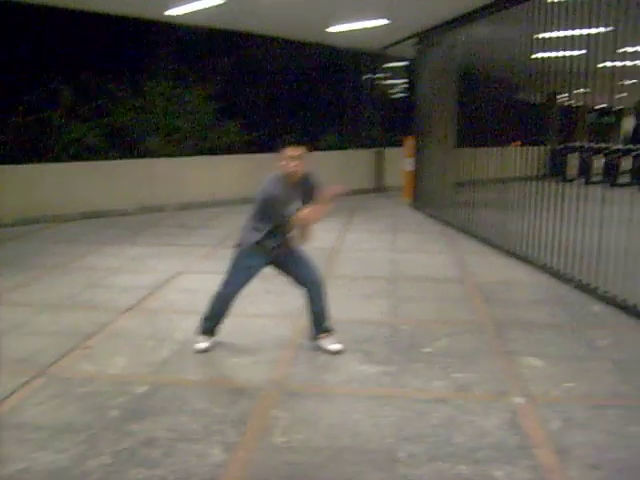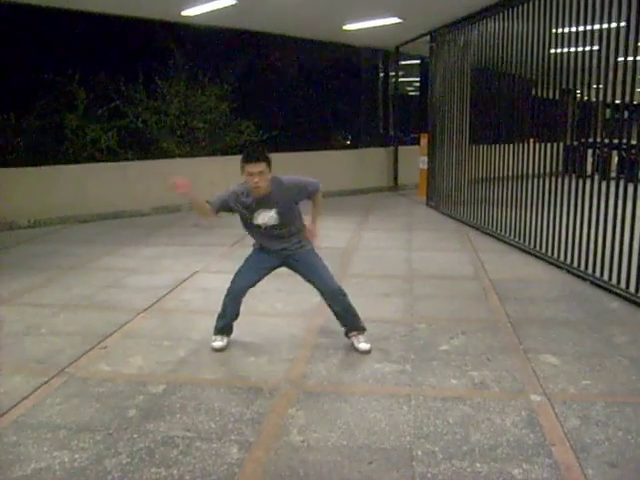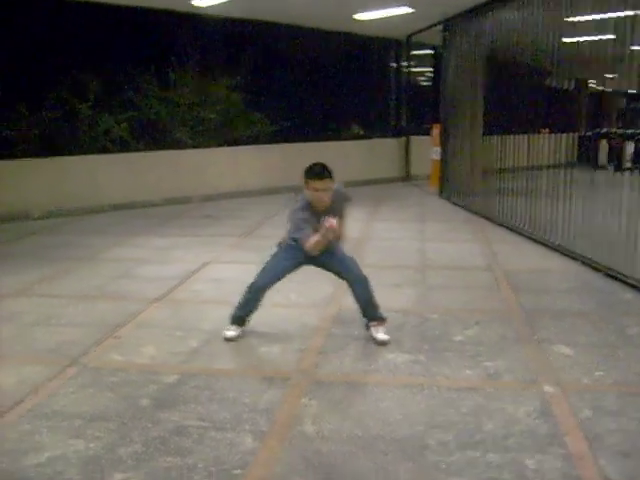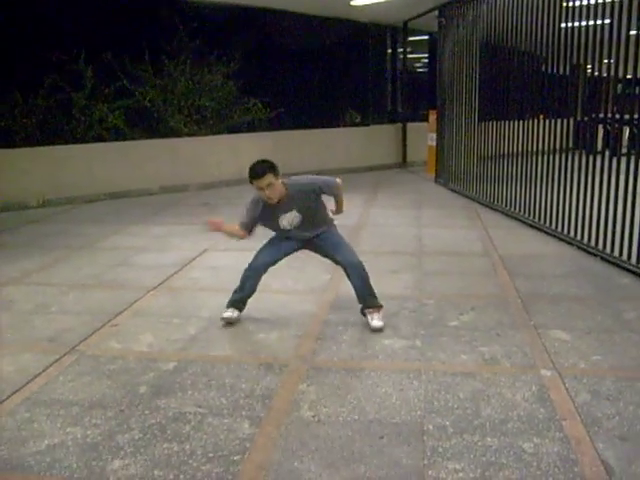
dt=0.4s
person 1, frame 1
left shoulder: (307, 179)
right shoulder: (273, 190)
left elbow: (314, 207)
right elbow: (298, 219)
left wrist: (301, 233)
right wrist: (325, 200)
left hip: (283, 245)
right hip: (255, 247)
left knee: (314, 282)
right knee: (227, 291)
left ankle: (321, 332)
right ankle: (206, 332)
person 1, frame 2
left shoulder: (289, 185)
right shoulder: (237, 196)
left elbow: (316, 188)
right elbow: (208, 211)
left wrist: (313, 223)
right wrist: (189, 194)
left hip: (298, 247)
right hip: (265, 251)
left knee: (330, 289)
right knee: (237, 288)
left ankle: (355, 331)
right ankle: (223, 331)
person 1, frame 3
left shoulder: (338, 193)
right shoulder: (299, 213)
right elbow: (311, 247)
left wrist: (337, 232)
right wrist: (325, 234)
left hip: (328, 246)
right hip: (295, 248)
left knee: (357, 277)
right knee: (260, 284)
left ankle: (375, 322)
right ankle: (237, 322)
person 1, frame 4
left shoulder: (305, 185)
right shoulder: (257, 204)
left elbow: (336, 183)
right elbow: (243, 232)
left wrist: (339, 208)
right wrist: (223, 227)
left hip: (321, 232)
right hip: (288, 237)
left knee: (353, 263)
right knee: (256, 266)
left ankle: (371, 308)
right ankle: (235, 306)
